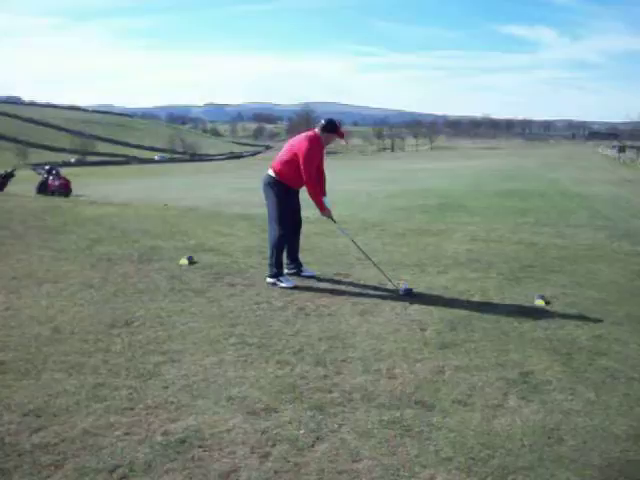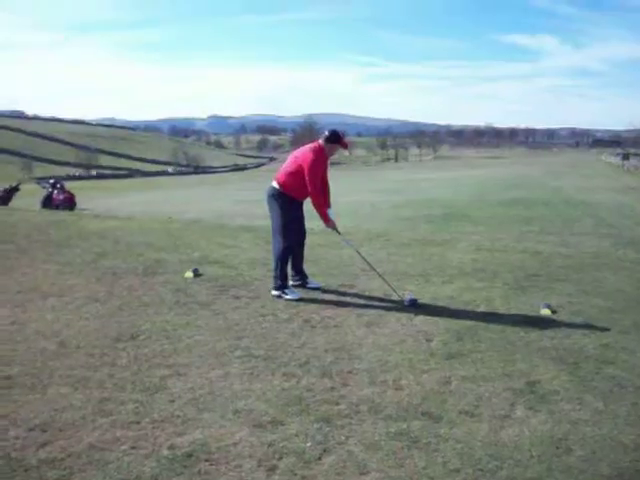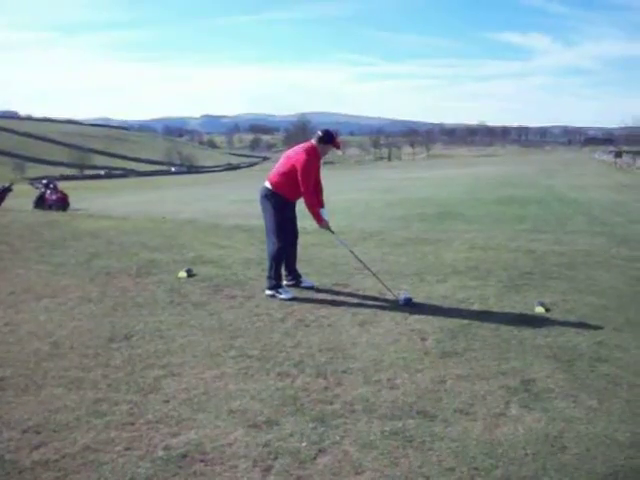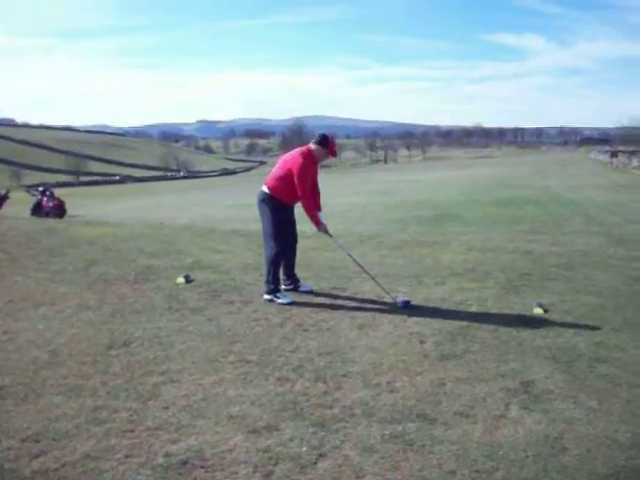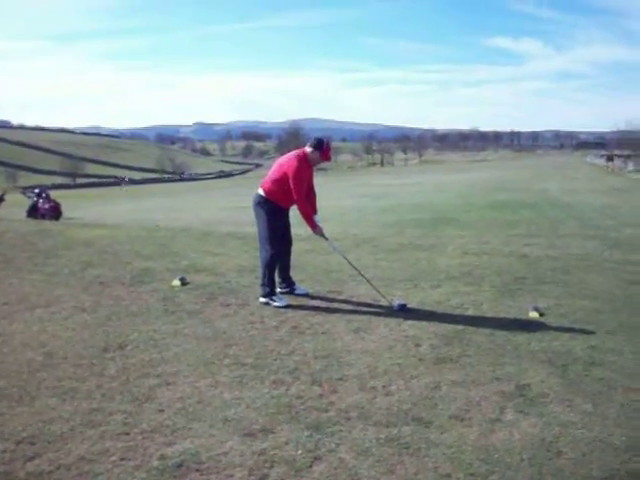
dt=0.3s
person 1, frame 1
left shoulder: (317, 144)
right shoulder: (307, 146)
left elbow: (319, 173)
right elbow: (309, 181)
left wrist: (324, 200)
right wrist: (322, 207)
left hip: (289, 186)
right hip: (276, 184)
left knee: (295, 225)
right knee: (280, 228)
left ankle: (293, 265)
right ankle: (274, 274)
person 1, frame 2
left shoulder: (321, 155)
right shoulder: (312, 157)
left elbow: (323, 184)
right elbow: (314, 192)
left wrist: (328, 211)
right wrist: (326, 219)
left hip: (293, 197)
right hip: (280, 196)
left knee: (298, 237)
right knee: (285, 240)
left ankle: (298, 277)
right ankle: (279, 286)
person 1, frame 3
left shoulder: (313, 155)
right shoulder: (305, 157)
left elbow: (316, 185)
right elbow: (307, 192)
left wrist: (322, 211)
right wrist: (319, 219)
left hip: (286, 198)
right hip: (273, 197)
left knee: (291, 237)
right knee: (279, 241)
left ankle: (291, 277)
right ankle: (273, 286)
person 1, frame 4
left shoulder: (311, 160)
right shoulder: (301, 161)
left elbow: (313, 189)
right elbow: (304, 196)
left wrist: (319, 215)
right wrist: (317, 223)
left hip: (284, 202)
right hip: (271, 201)
left knee: (290, 241)
right knee: (276, 245)
left ankle: (290, 281)
right ankle: (271, 290)
person 1, frame 5
left shoulder: (306, 163)
right shoulder: (296, 164)
left elbow: (310, 192)
right elbow: (300, 199)
left wrist: (315, 218)
right wrist: (313, 226)
left hip: (279, 205)
right hip: (266, 204)
left knee: (285, 245)
right knee: (271, 248)
left ankle: (285, 284)
right ankle: (267, 293)
